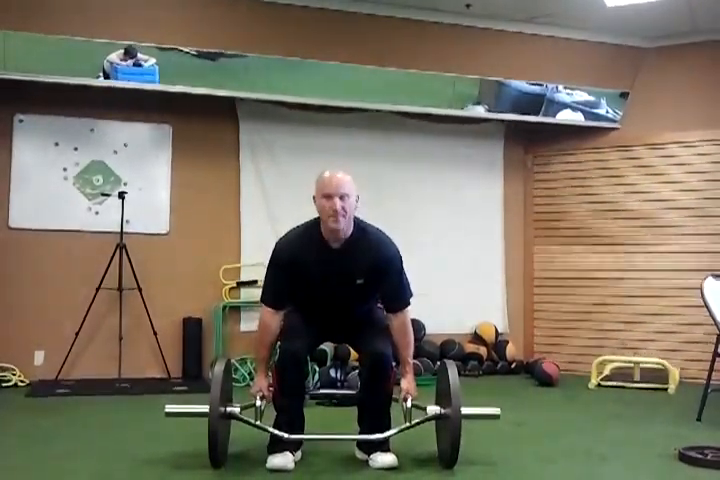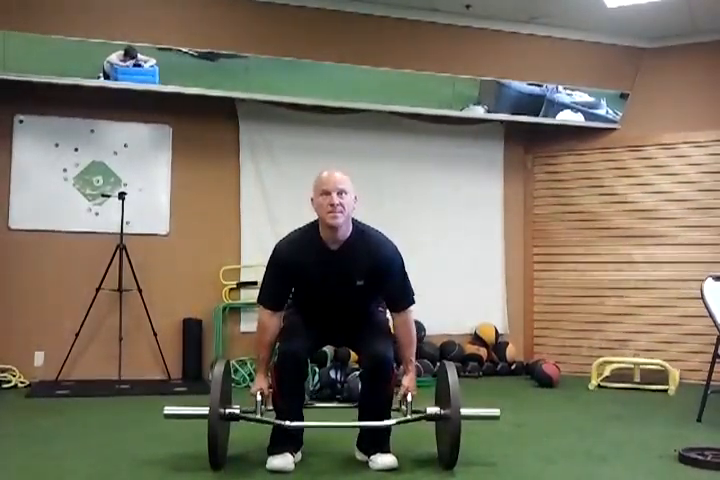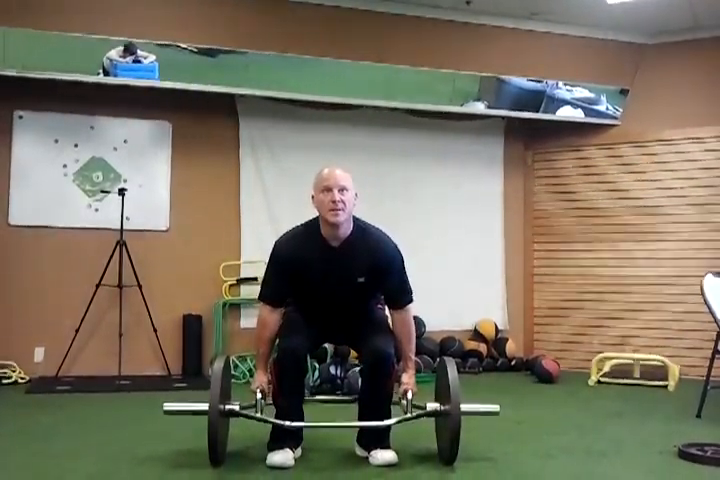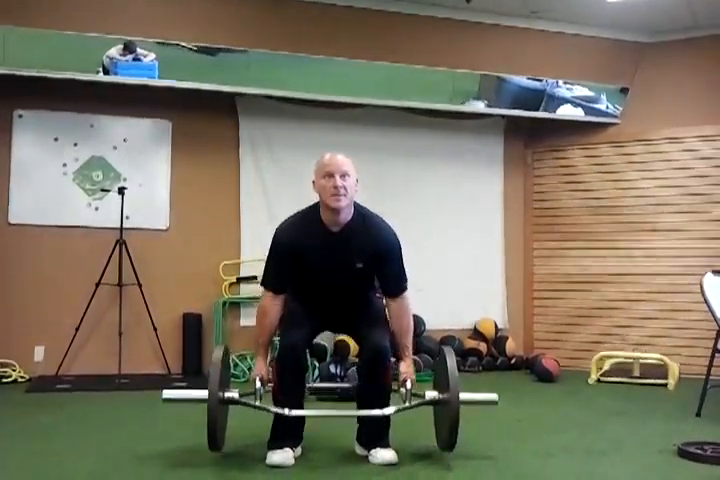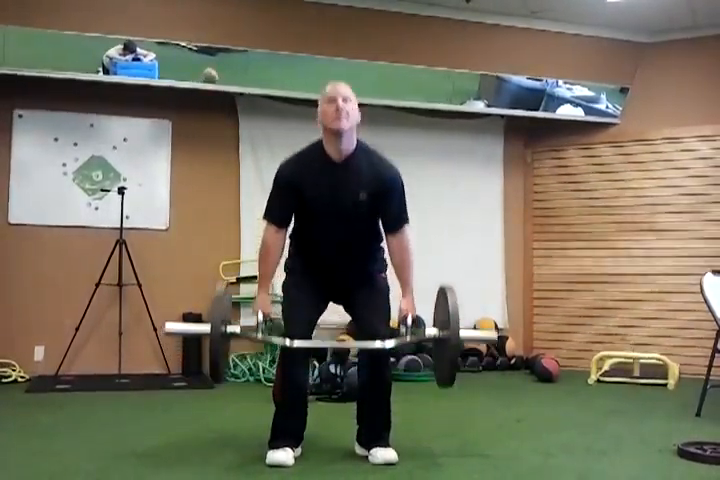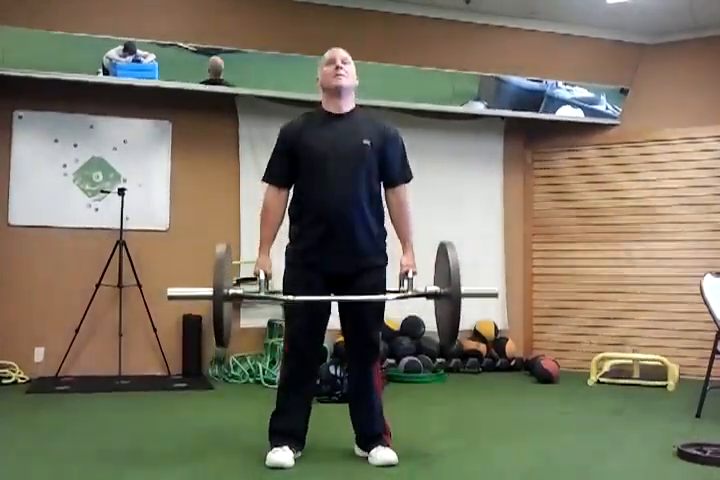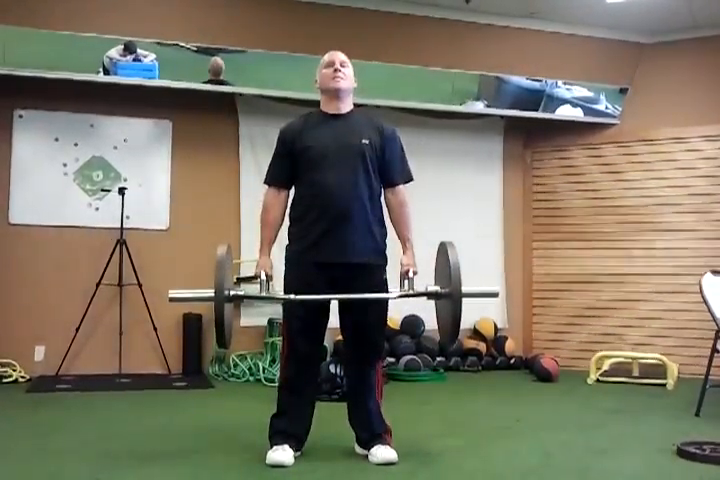
dt=0.3s
person 1, frame 1
left shoulder: (381, 247)
right shoulder: (291, 246)
left elbow: (398, 312)
right elbow: (272, 311)
left wrist: (408, 373)
right wrist: (261, 372)
left hip: (362, 315)
right hip: (307, 314)
left knee: (380, 355)
right knee: (290, 353)
left ankle: (373, 441)
right ankle: (285, 442)
person 1, frame 2
left shoulder: (381, 249)
right shoulder: (290, 249)
left elbow: (402, 312)
right elbow: (270, 312)
left wrist: (410, 370)
right wrist: (261, 373)
left hip: (363, 318)
right hip: (308, 317)
left knee: (381, 358)
right knee: (289, 354)
left ankle: (374, 444)
right ankle: (285, 444)
person 1, frame 3
left shoulder: (381, 247)
right shoulder: (290, 246)
left elbow: (400, 309)
right elbow: (271, 309)
left wrist: (408, 368)
right wrist: (261, 369)
left hip: (362, 316)
right hip: (307, 314)
left knee: (382, 353)
right knee: (288, 351)
left ankle: (373, 440)
right ankle: (286, 439)
person 1, frame 4
left shoulder: (379, 234)
right shoulder: (291, 233)
left elbow: (397, 298)
right elbow: (272, 297)
left wrist: (406, 358)
right wrist: (260, 357)
left hip: (360, 304)
right hip: (306, 303)
left knee: (378, 349)
right knee: (290, 347)
left ankle: (373, 439)
right ankle: (286, 439)
person 1, frame 5
left shoulder: (381, 170)
right shoulder: (295, 169)
left elbow: (397, 234)
right elbow: (275, 231)
left wrist: (407, 295)
right wrist: (263, 291)
left hip: (365, 274)
right hip: (307, 273)
left knee: (377, 345)
right knee: (293, 345)
left ankle: (374, 439)
right ankle: (285, 440)
person 1, frame 6
left shoulder: (381, 133)
right shoulder: (296, 131)
left elbow: (397, 193)
right elbow: (276, 193)
left wrist: (407, 249)
right wrist: (264, 252)
left hip: (366, 260)
right hip: (306, 260)
left knee: (365, 350)
right knee: (300, 349)
left ankle: (372, 439)
right ankle: (286, 439)
person 1, frame 7
left shoulder: (380, 131)
right shoulder: (295, 131)
left elbow: (396, 193)
right elbow: (276, 194)
left wrist: (407, 248)
right wrist: (265, 252)
left hip: (365, 257)
right hip: (307, 258)
left knee: (366, 348)
right knee: (301, 348)
left ankle: (372, 436)
right ankle: (286, 437)
